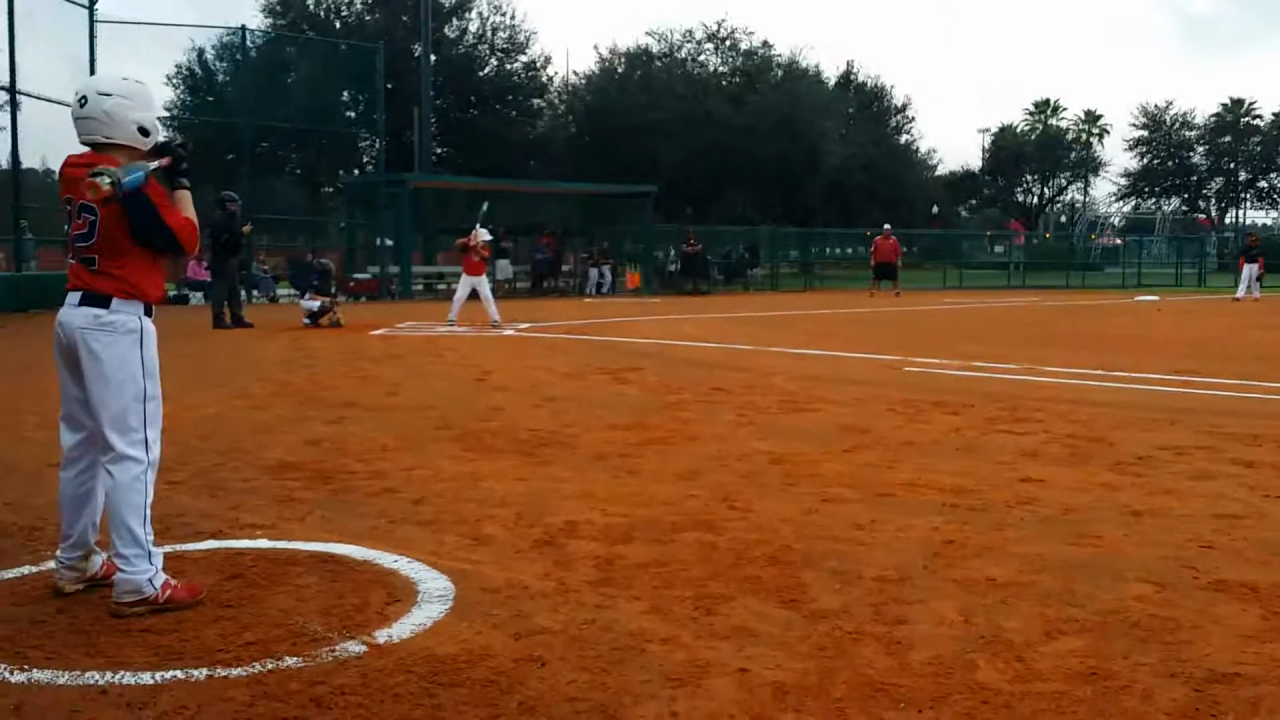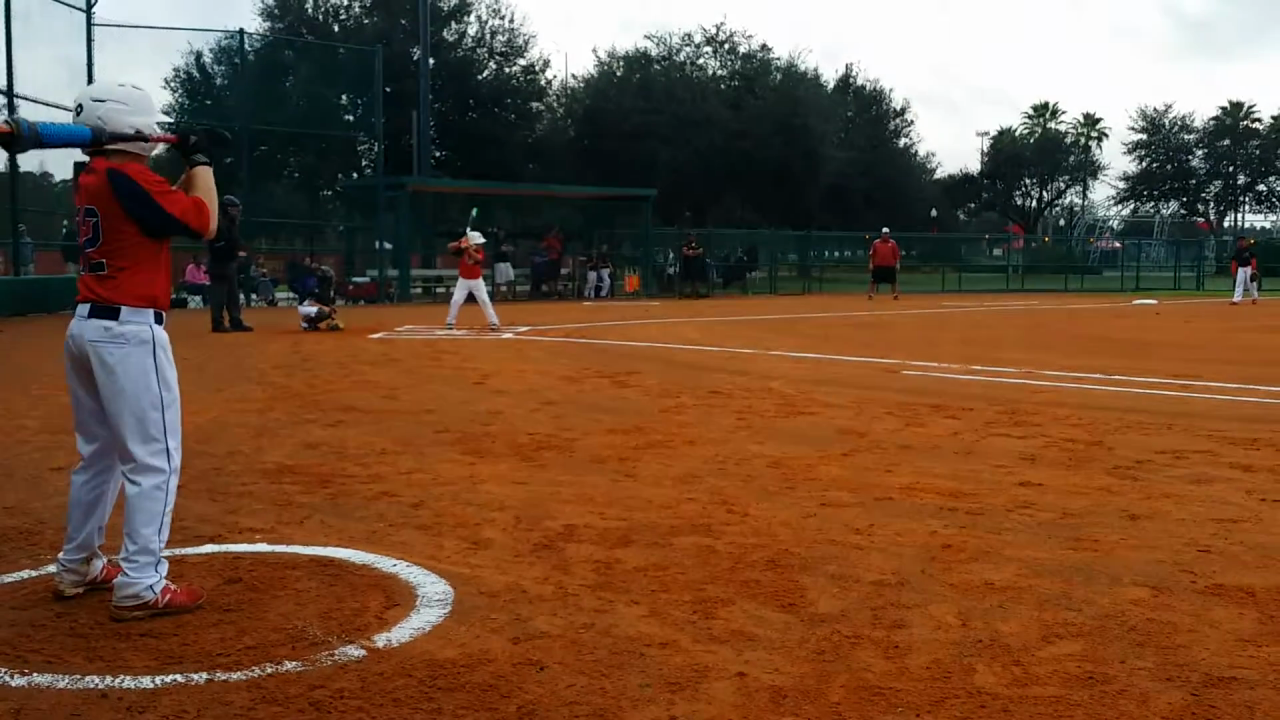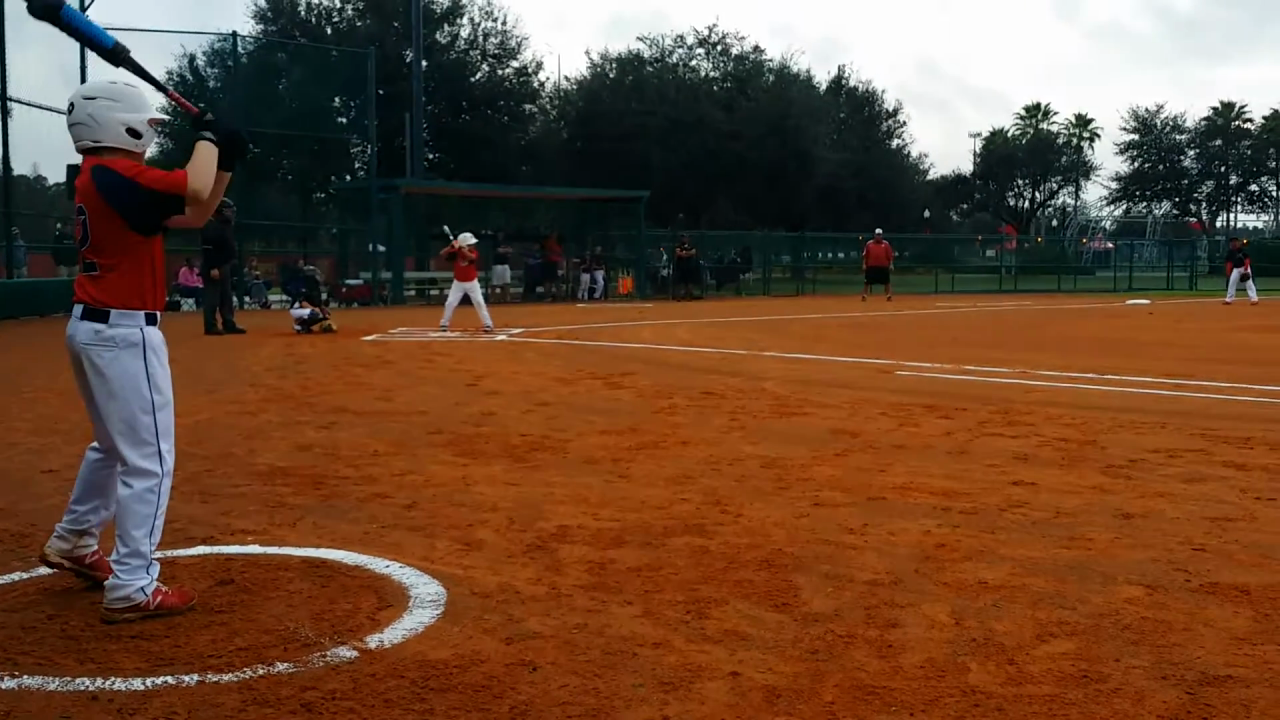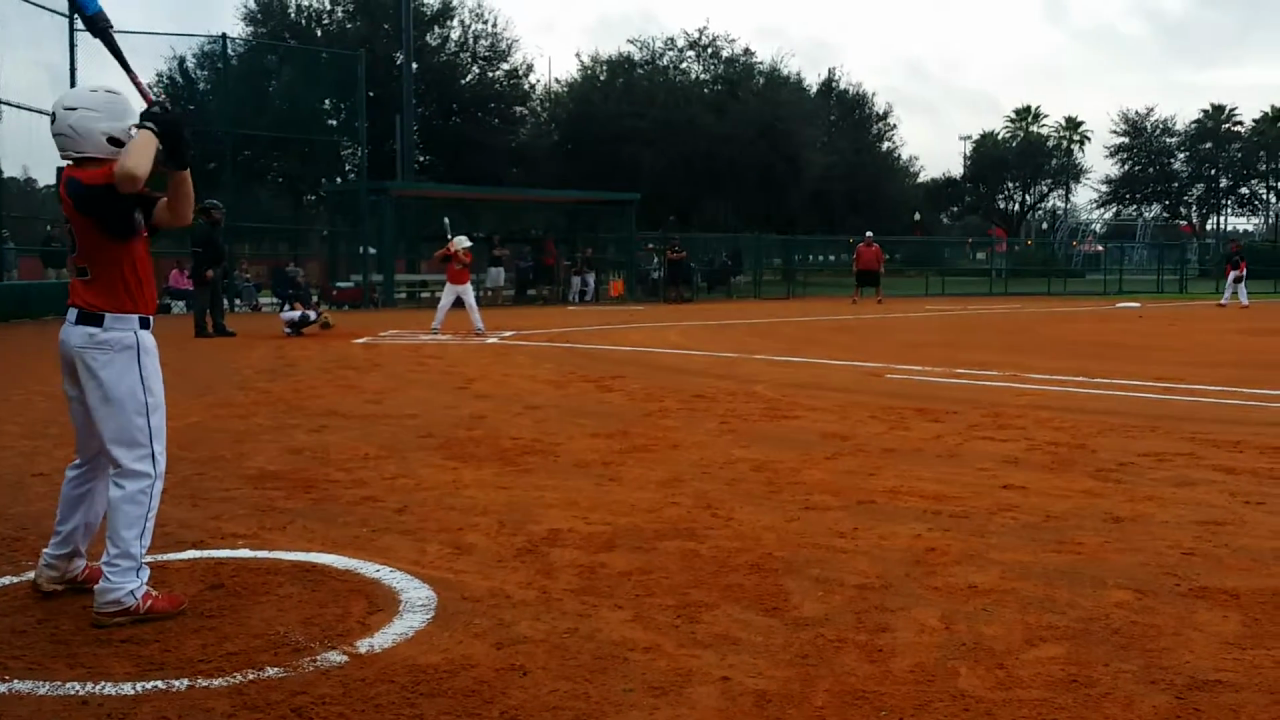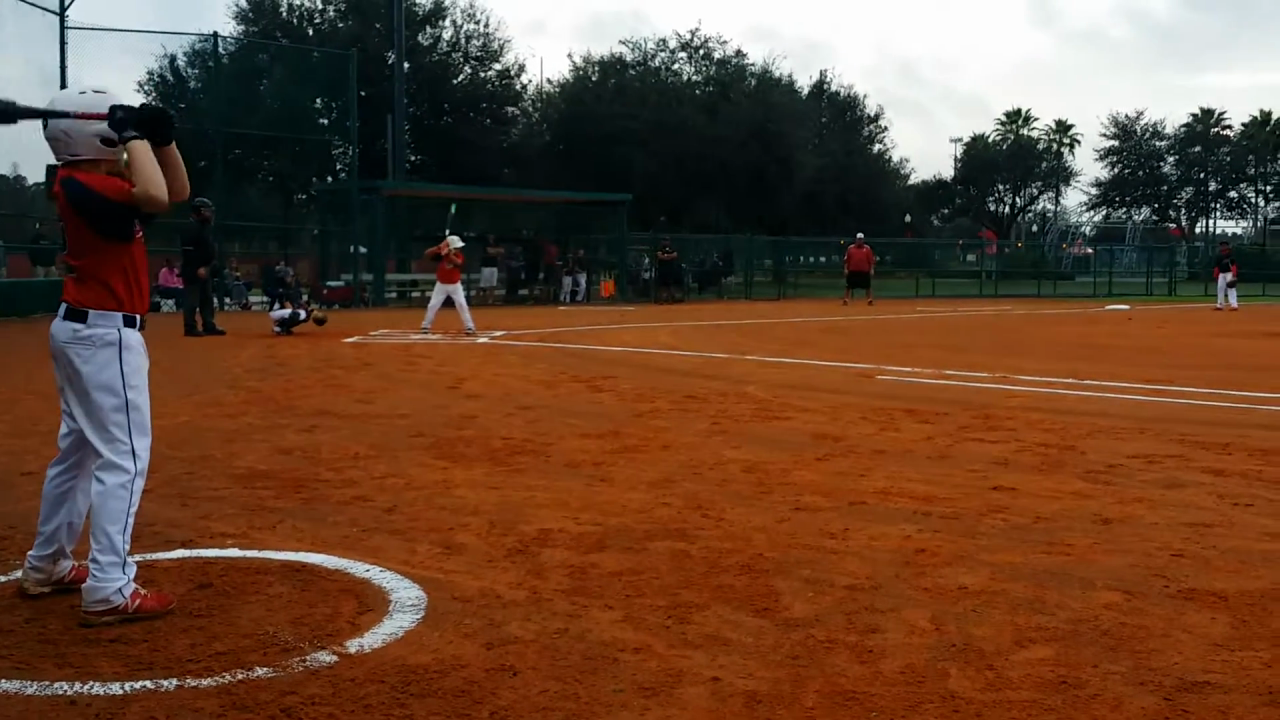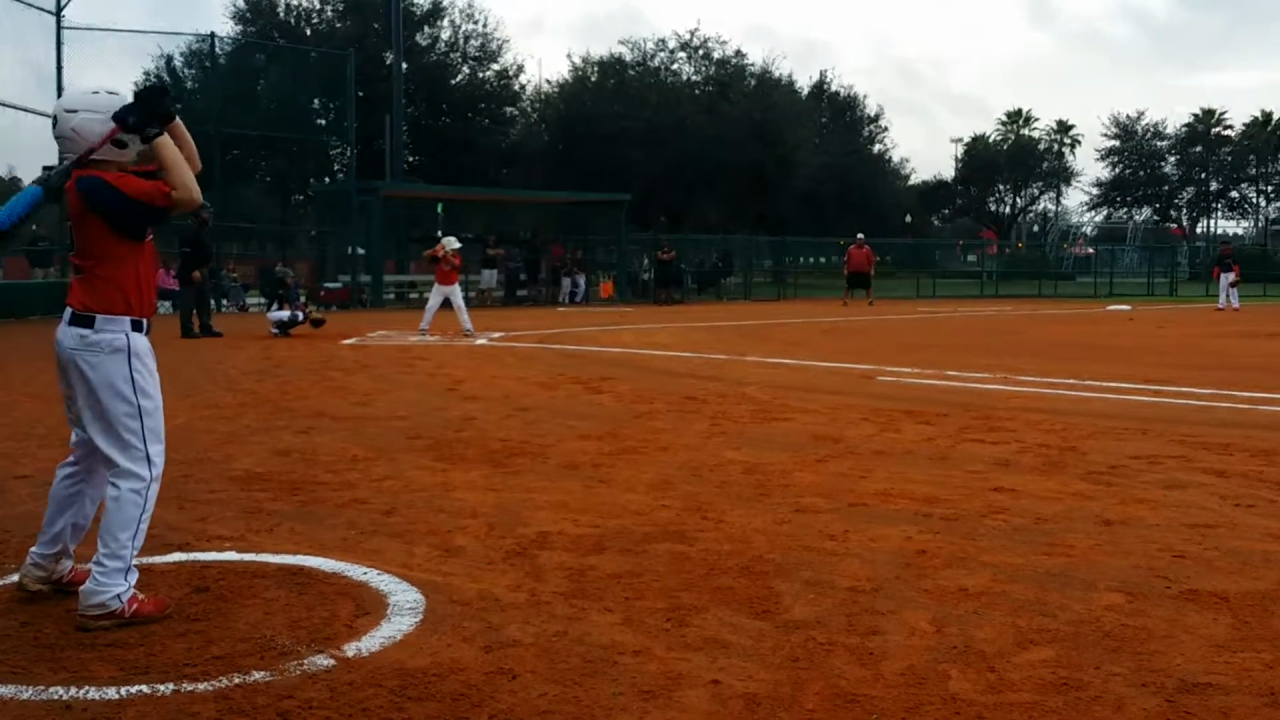
dt=0.3s
person 1, frame 1
left shoulder: (74, 170)
right shoulder: (132, 183)
right elbow: (187, 243)
left wrist: (153, 161)
right wrist: (178, 181)
left hip: (75, 315)
right hip: (118, 323)
left knee: (81, 446)
right knee: (132, 450)
left ankle: (75, 562)
right ankle: (137, 581)
person 1, frame 2
left shoulder: (95, 179)
right shoulder: (125, 177)
left elbow: (173, 205)
right elbow: (205, 222)
left wrist: (198, 162)
right wrist: (198, 160)
left hip: (87, 326)
right hip: (129, 331)
left knee: (99, 454)
right knee: (155, 459)
left ankle: (77, 566)
right ankle: (140, 586)
person 1, frame 3
left shoulder: (102, 176)
right shoulder: (113, 173)
left elbow: (189, 215)
right elbow: (195, 190)
left wrist: (224, 161)
right wrist: (206, 137)
left hip: (91, 326)
right hip: (123, 331)
left knee: (114, 445)
right knee: (148, 460)
left ankle: (73, 540)
right ankle: (130, 589)
person 1, frame 4
left shoulder: (99, 184)
right shoulder: (84, 182)
left elbow: (178, 216)
right elbow: (130, 175)
left wrist: (178, 159)
right wrist: (149, 126)
left hip: (86, 331)
right hip: (116, 336)
left knee: (94, 455)
right knee: (139, 462)
left ankle: (61, 564)
right ankle: (121, 592)
person 1, frame 5
left shoulder: (102, 182)
right shoulder: (81, 185)
left elbow: (178, 192)
right elbow: (155, 196)
left wrist: (163, 139)
right wrist: (135, 134)
left hip: (84, 330)
right hip: (104, 334)
left knee: (77, 451)
right knee: (123, 458)
left ankle: (46, 566)
right ankle: (108, 591)
person 1, frame 6
left shoulder: (103, 183)
right shoulder: (97, 185)
left elbow: (188, 167)
right elbow: (190, 196)
left wrist: (164, 118)
right wrist: (155, 130)
left hip: (85, 333)
right hip: (111, 338)
left knee: (88, 456)
right knee: (138, 463)
left ankle: (47, 564)
right ankle: (108, 595)
